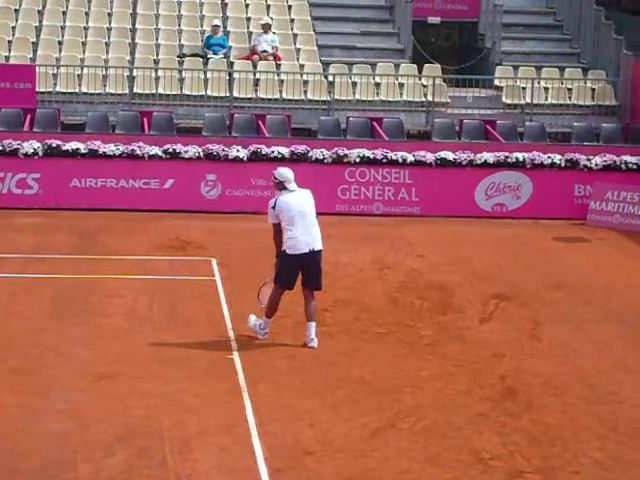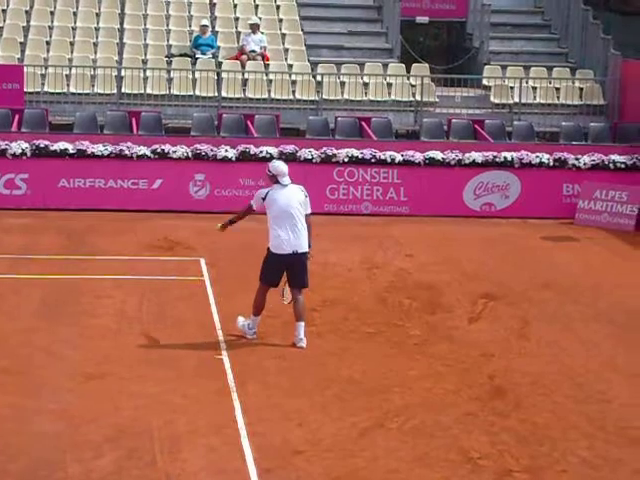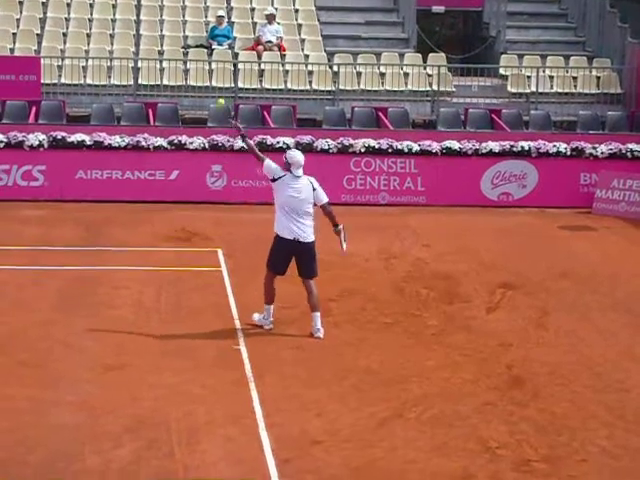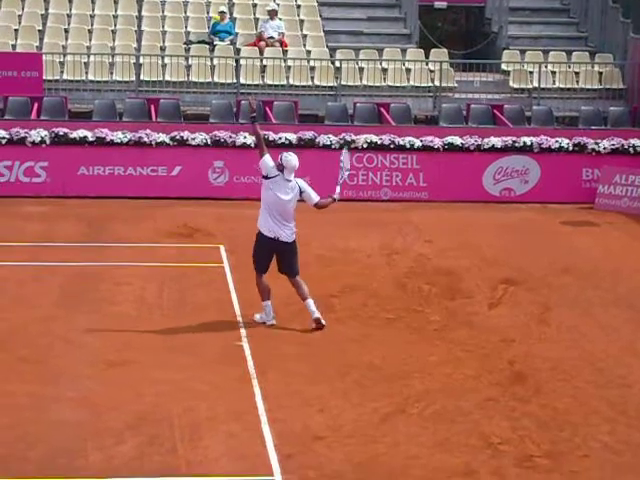
dt=0.2s
person 1, frame 1
left shoulder: (275, 202)
right shoulder: (308, 194)
left elbow: (278, 233)
left wrist: (278, 256)
left hip: (294, 251)
right hip: (315, 249)
left knee: (278, 290)
right knee: (309, 293)
left ankle: (263, 327)
right ankle: (311, 336)
person 1, frame 2
left shoulder: (266, 194)
right shoulder: (300, 191)
left elbow: (247, 210)
right elbow: (307, 220)
left wrist: (230, 221)
right wrist: (308, 246)
left hip: (278, 250)
right hip: (300, 248)
left knee: (264, 287)
right knee: (297, 293)
left ankle: (251, 328)
right ankle: (300, 336)
person 1, frame 3
left shoulder: (277, 176)
right shoulder: (311, 183)
left elbow: (257, 154)
right elbow: (326, 207)
left wrist: (242, 135)
right wrist: (337, 225)
left hip: (284, 238)
right hip: (306, 239)
left knee: (270, 276)
right knee: (308, 282)
left ankle: (267, 318)
right ankle: (317, 326)
person 1, frame 4
left shoulder: (270, 175)
right shoulder: (299, 185)
left elbow: (260, 144)
right elbow: (319, 204)
left wrist: (253, 118)
right wrist: (332, 198)
left hip: (266, 235)
right hip: (287, 238)
left knee: (260, 274)
right knee: (294, 277)
left ankle: (268, 314)
right ankle: (314, 312)
